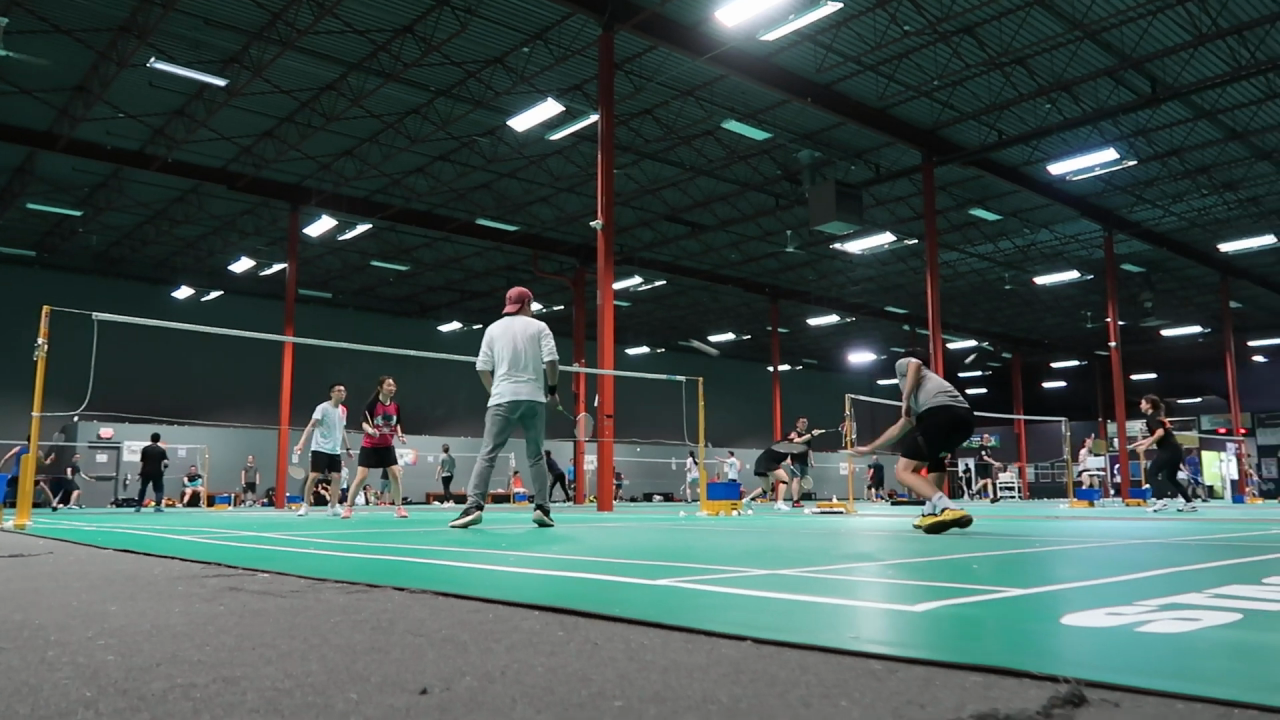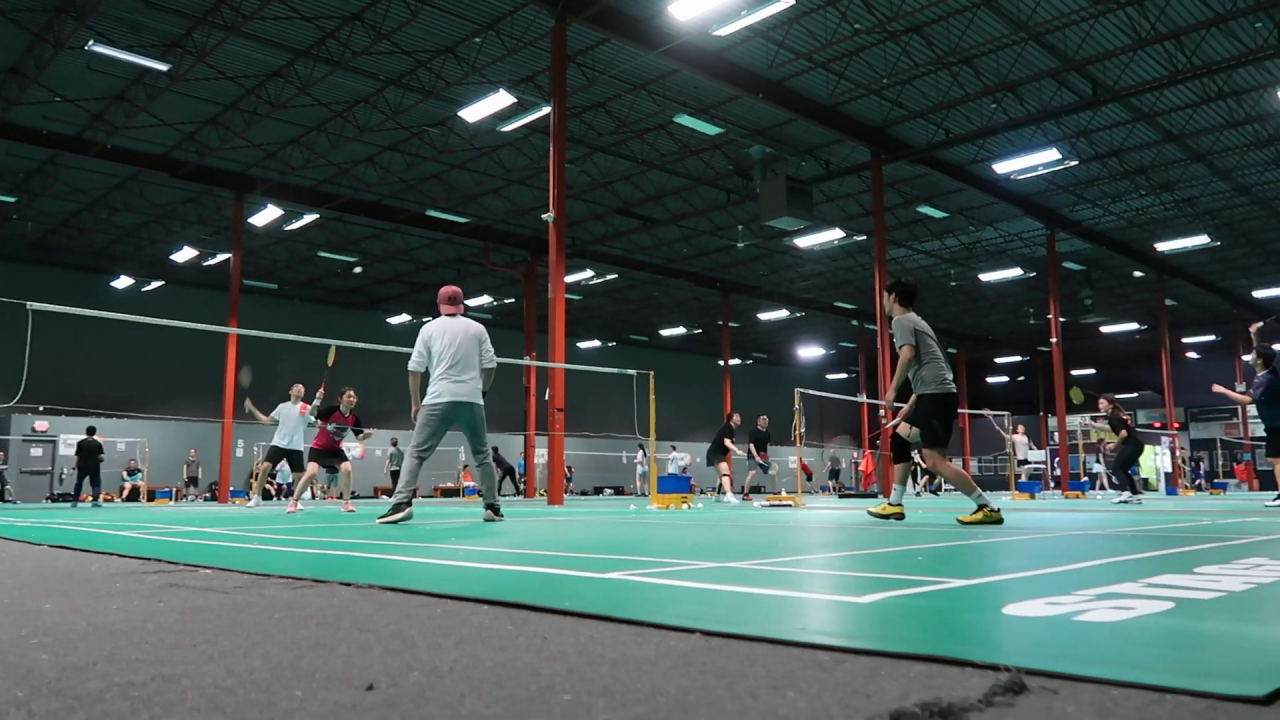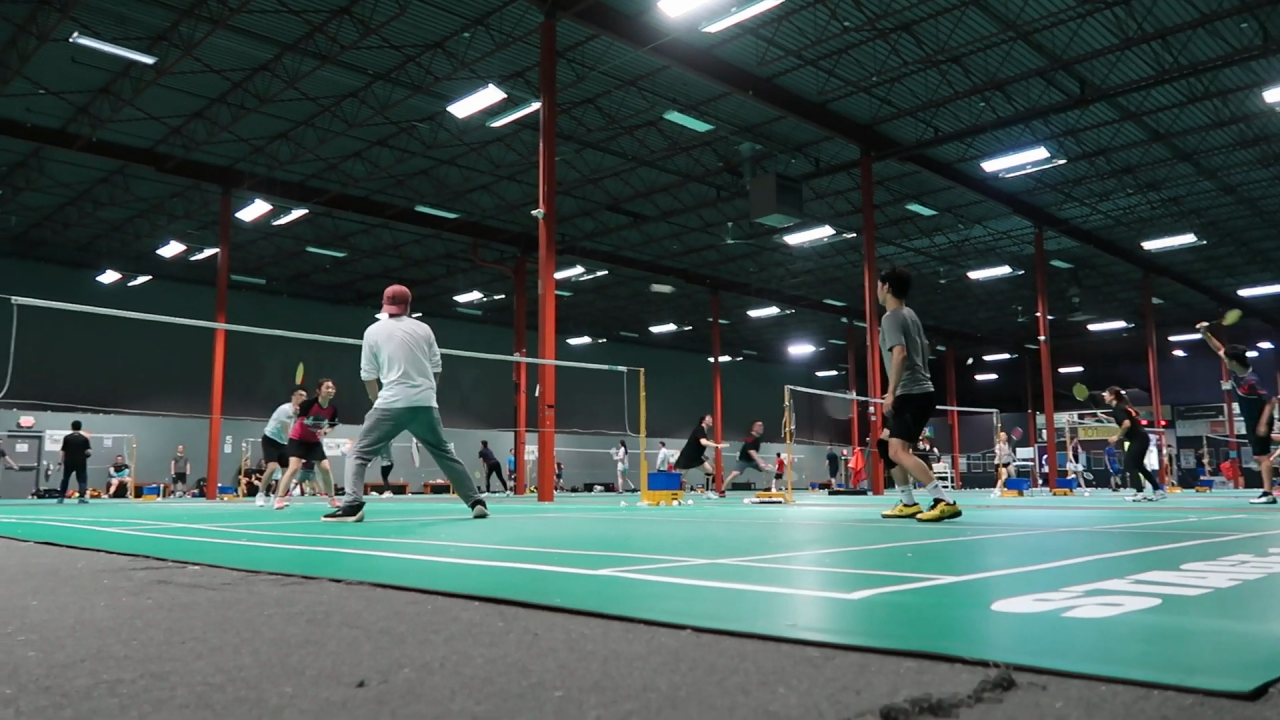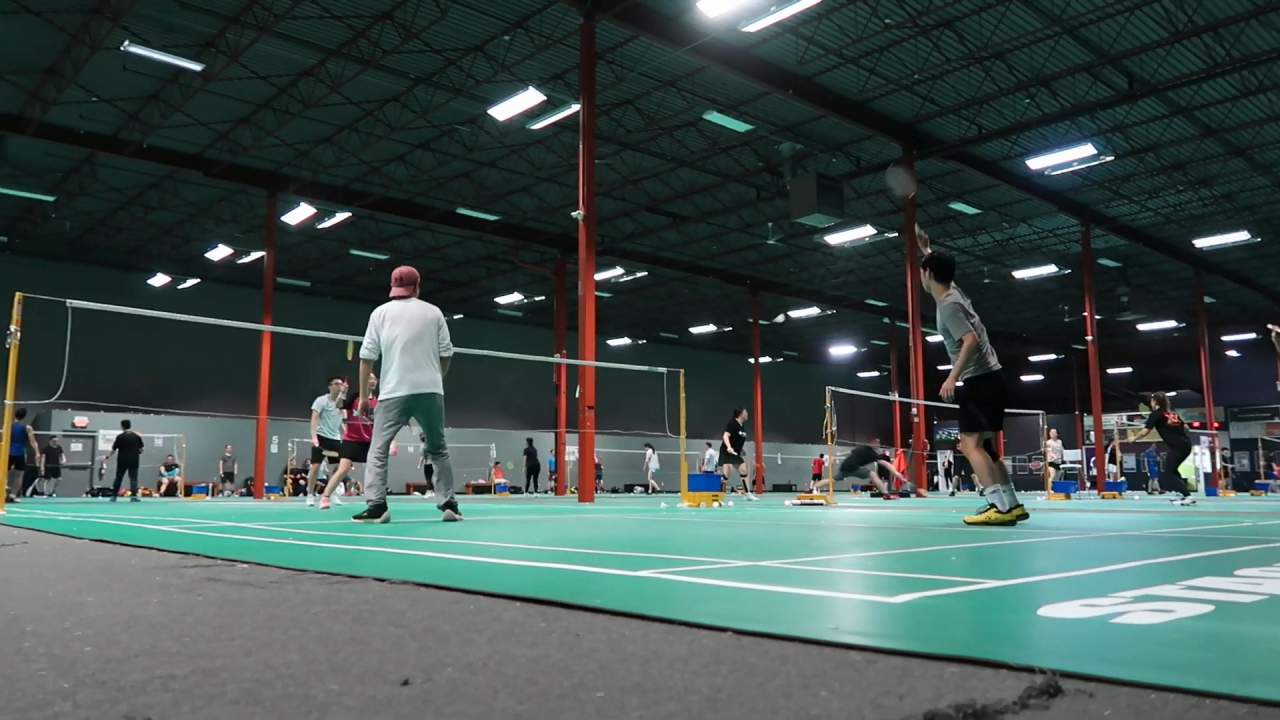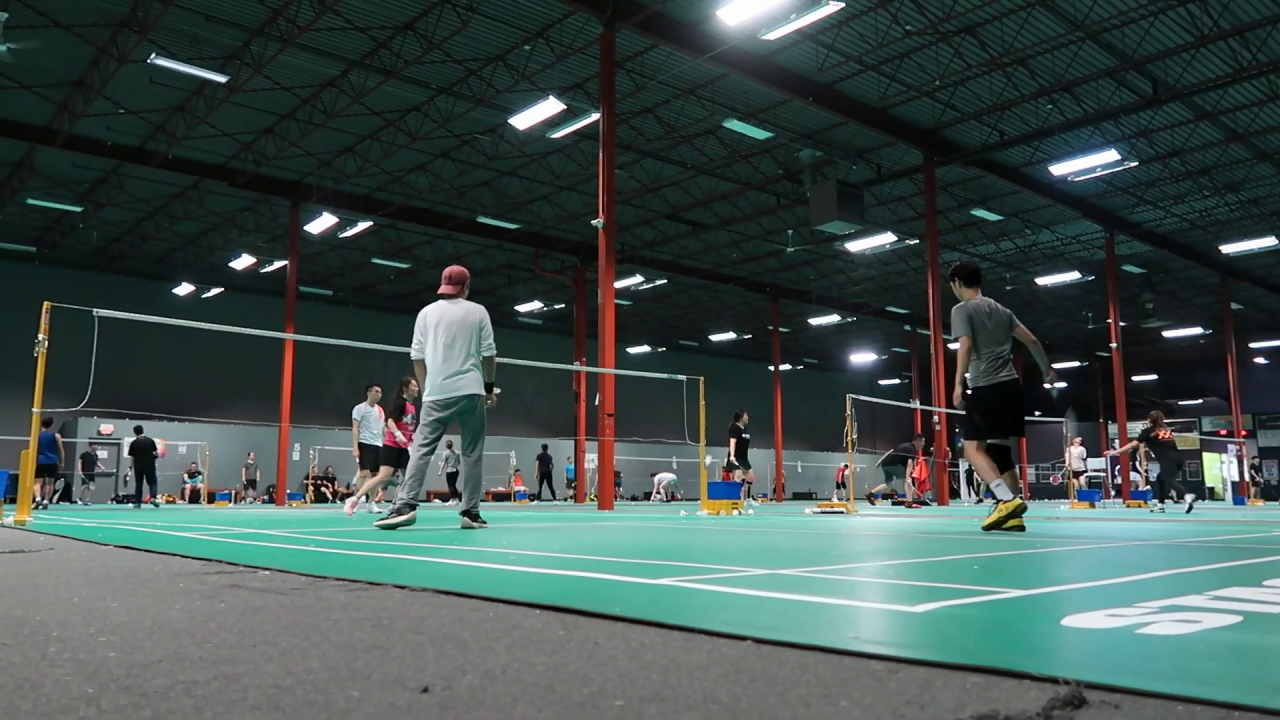
dt=0.5s
person 1, frame 1
left shoulder: (903, 364)
left elbow: (916, 363)
right elbow: (900, 428)
left wrist: (905, 399)
right wrist: (870, 448)
left hip: (940, 413)
right hip: (964, 416)
left knee: (904, 472)
right knee: (935, 458)
left ankle: (949, 509)
right ankle: (931, 513)
person 1, frame 2
left shoulder: (901, 320)
right shoulder: (917, 322)
left elbow: (908, 354)
left wrist: (892, 388)
right wrist: (909, 407)
left hip: (936, 395)
right hip: (935, 395)
left knee: (935, 461)
right knee: (899, 438)
left ankle: (988, 508)
right ankle: (894, 504)
person 1, frame 3
left shoulder: (891, 318)
right shoulder: (910, 315)
left elbow: (900, 355)
left wrist: (890, 393)
left hip: (911, 394)
right hip: (920, 393)
left knee: (898, 451)
right knee: (885, 444)
left ankle: (945, 501)
right ankle: (908, 503)
person 1, frame 4
left shoulder: (948, 306)
right shoulder: (952, 292)
left elbow: (971, 341)
right elbow: (937, 266)
left wrist: (953, 377)
right wrist: (925, 247)
left hip: (980, 380)
right hip: (989, 379)
left knee: (971, 444)
right knee: (983, 446)
left ankle: (1000, 507)
right ankle: (1013, 505)
person 1, frame 5
left shoulder: (961, 309)
right shoulder: (999, 309)
left elbow: (965, 346)
right elbow: (1029, 339)
left wrist: (958, 381)
right wrist: (1046, 369)
left hip: (986, 388)
right hip: (1011, 385)
left knee: (973, 448)
right knee: (1001, 450)
left ankle: (1007, 500)
right ankle: (1011, 515)
person 2, frame 1
left shoulder: (493, 329)
right shoulder: (539, 327)
left elbow: (483, 367)
right elbow: (551, 360)
right wrist: (552, 390)
left hip: (502, 399)
right hip: (533, 399)
left knee: (487, 455)
right knee: (535, 456)
left ankle: (474, 507)
right ankle: (541, 508)
person 2, frame 2
left shoulder: (429, 328)
right shoulder: (477, 328)
left elbow: (415, 368)
right elbow: (490, 365)
left wrist: (415, 402)
right wrist: (482, 391)
left hip: (439, 399)
right hip: (471, 400)
left knee: (416, 453)
right knee: (483, 455)
left ankle: (402, 503)
right ankle: (492, 506)
person 2, frame 3
left shoulder: (373, 332)
right shoulder: (423, 329)
left elbow: (369, 377)
right elbow: (436, 369)
left wrist: (379, 403)
left hip: (392, 404)
right hip: (425, 404)
left knee: (360, 452)
right knee: (445, 455)
left ankle: (352, 505)
right ankle: (475, 502)
person 2, frame 4
left shoulder: (380, 313)
right shoulder: (434, 312)
left elbow: (367, 356)
right elbow: (446, 354)
left wrist: (364, 394)
left hip: (394, 393)
right hip: (430, 391)
left knee: (379, 451)
right knee: (438, 450)
left ankle: (377, 505)
right ankle: (449, 504)
person 2, frame 5
left shoulder: (427, 313)
right shoulder: (478, 312)
left elbow: (418, 356)
right elbow: (488, 354)
left wrist: (427, 389)
right wrist: (489, 387)
left hip: (438, 394)
right hip: (471, 391)
left knee: (422, 449)
right knee: (471, 453)
left ankle: (406, 506)
right ankle: (470, 512)
